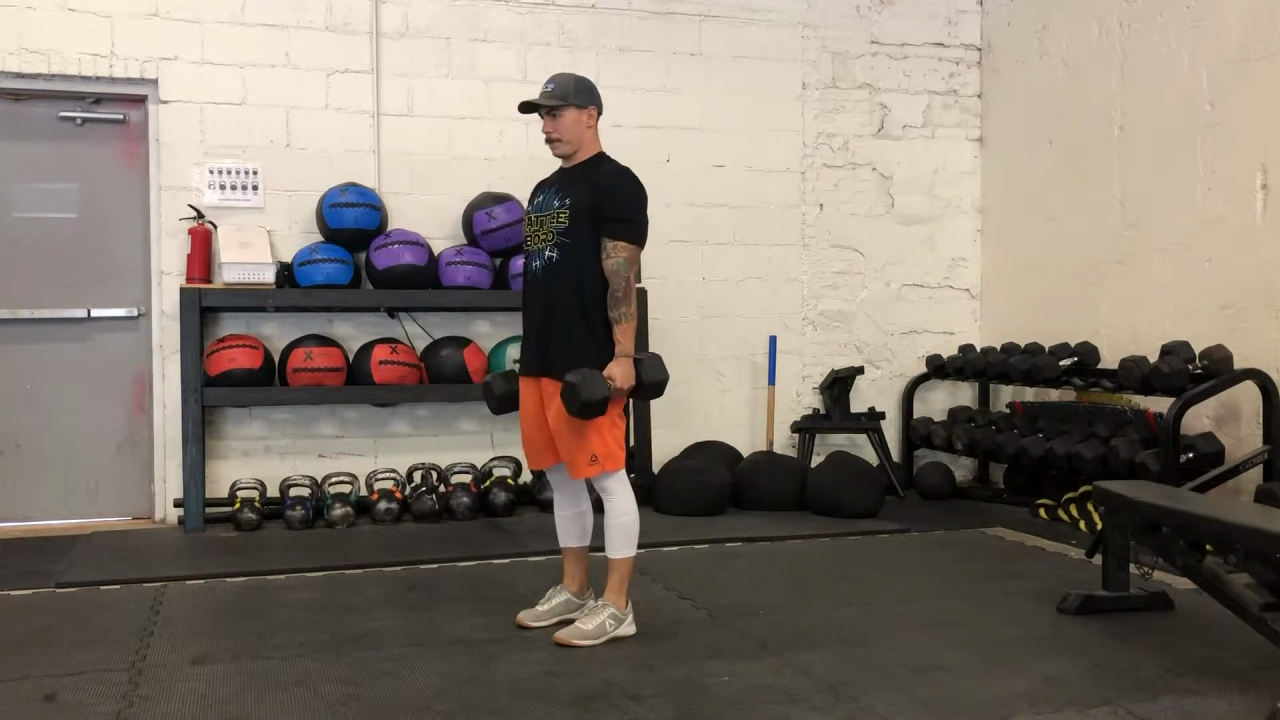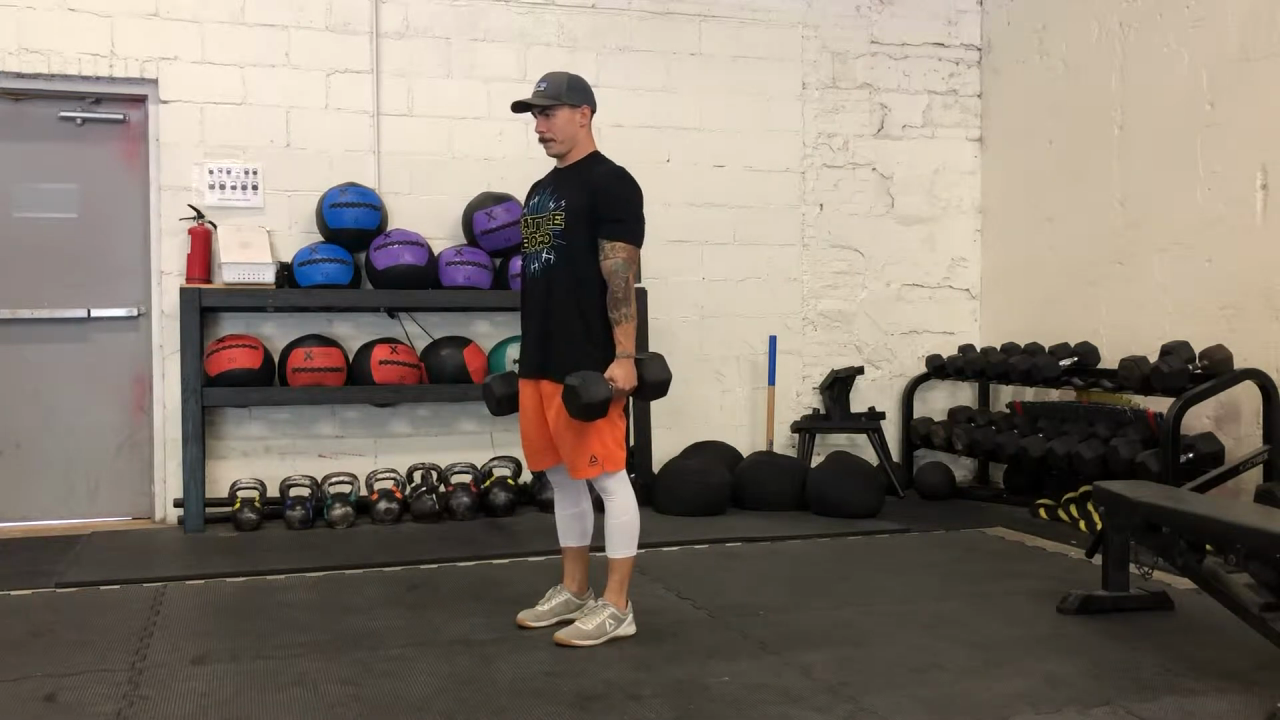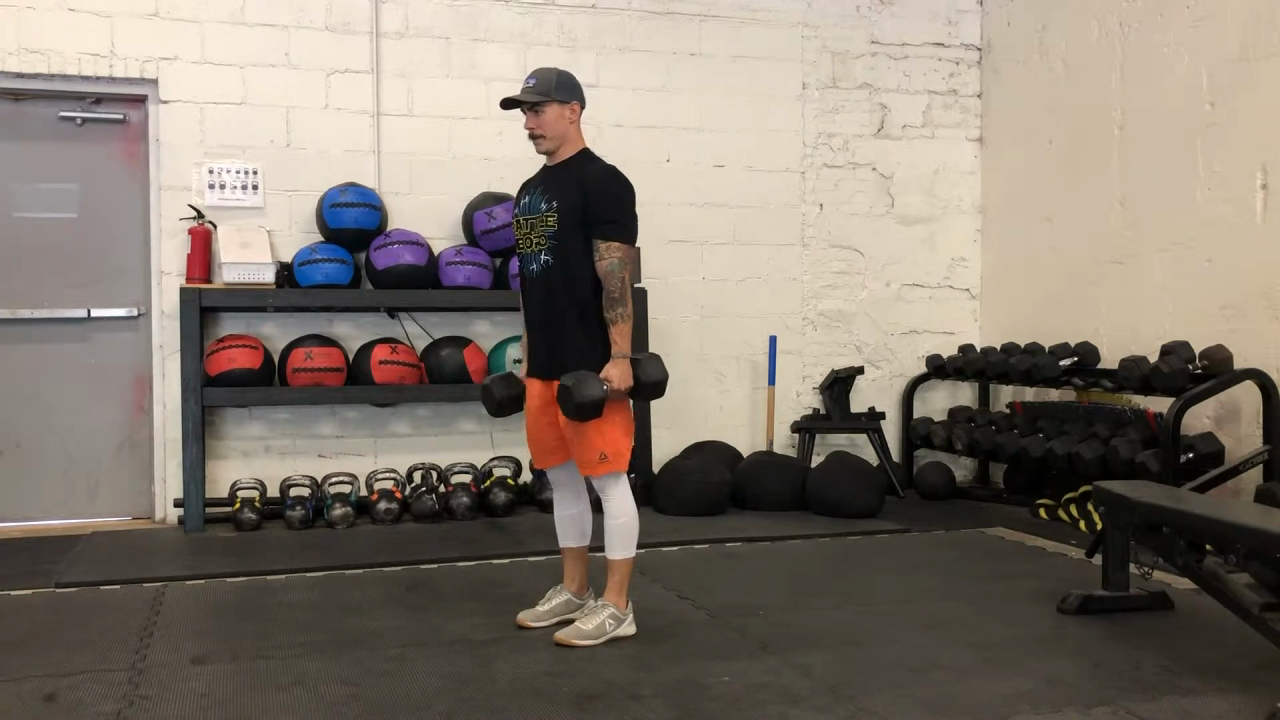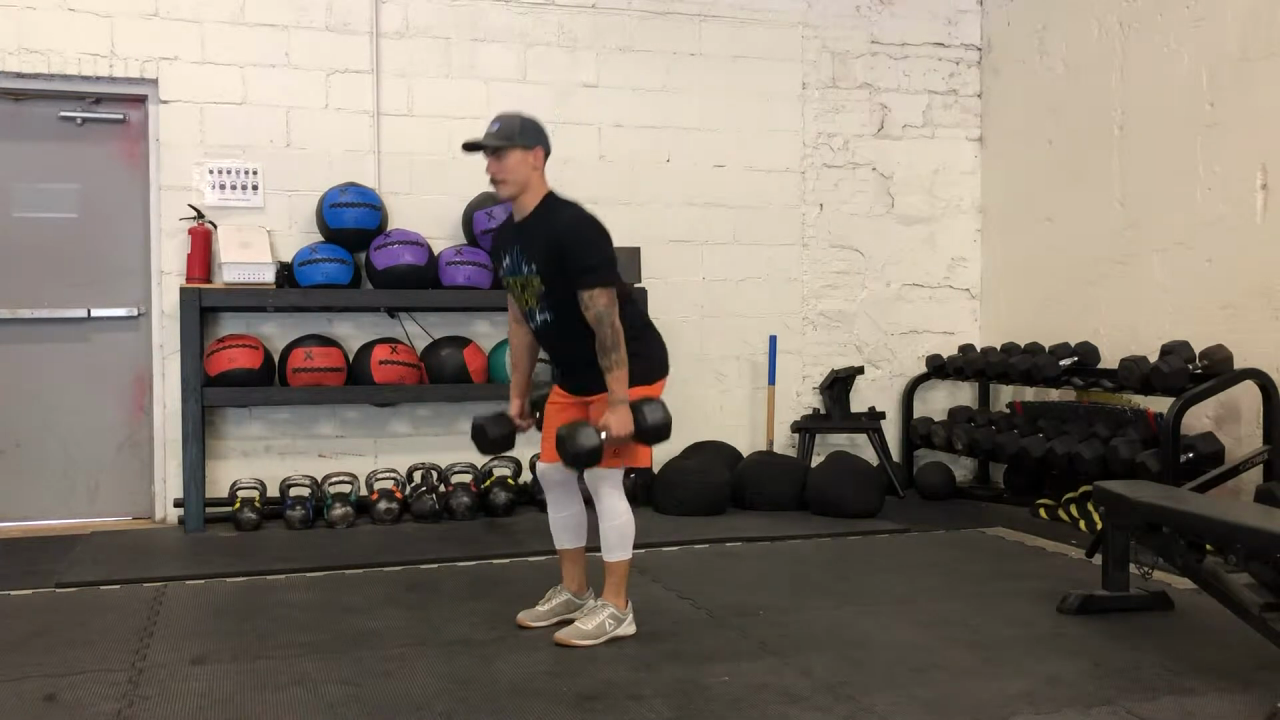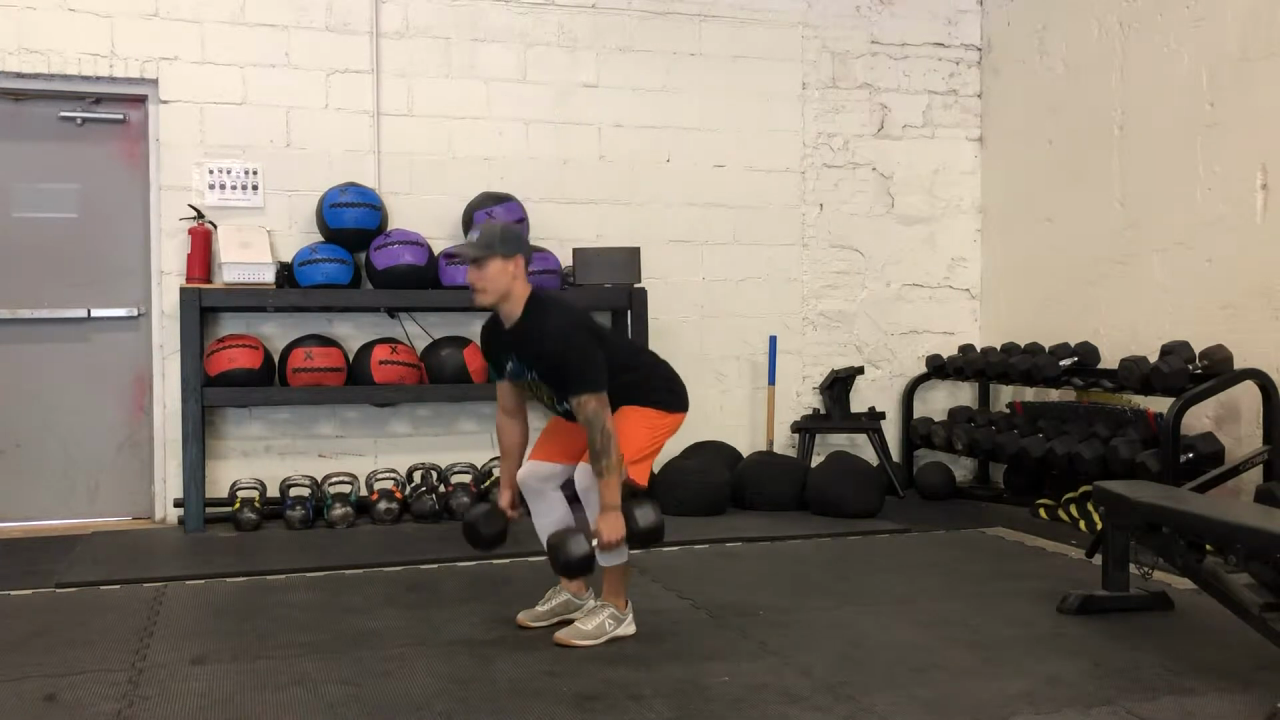
dt=0.4s
person 1, frame 1
left shoulder: (614, 184)
right shoulder: (546, 189)
left elbow: (621, 276)
left wrist: (623, 355)
right wrist: (529, 356)
left hip: (587, 364)
right hip: (541, 361)
left knee: (606, 477)
right knee: (561, 477)
left ankle: (615, 606)
right ankle: (573, 591)
person 1, frame 2
left shoulder: (609, 183)
right shoulder: (541, 190)
left elbow: (621, 277)
left wrist: (625, 357)
right wrist: (529, 358)
left hip: (588, 364)
right hip: (540, 362)
left knee: (607, 478)
right knee: (562, 477)
left ankle: (616, 607)
right ankle: (573, 591)
person 1, frame 3
left shoulder: (601, 182)
right shoulder: (531, 190)
left elbow: (616, 276)
left wrist: (619, 358)
right wrist: (528, 357)
left hip: (593, 366)
right hip: (549, 366)
left knee: (605, 478)
right knee: (562, 477)
left ankle: (616, 607)
right ankle: (573, 592)
person 1, frame 4
left shoulder: (571, 228)
right shoulder: (506, 237)
left elbow: (606, 320)
right elbow: (521, 320)
left wrist: (619, 403)
right wrist: (517, 394)
left hip: (631, 367)
right hip: (574, 373)
left knee: (602, 474)
right knee: (553, 472)
left ankle: (616, 608)
right ankle: (574, 591)
person 1, frame 5
left shoulder: (560, 328)
right shoulder: (496, 334)
left elbow: (599, 424)
right elbow: (511, 414)
left wrist: (610, 511)
right wrist: (507, 486)
left hip: (652, 400)
left knee: (592, 480)
right knee: (534, 477)
left ankle: (615, 608)
right ankle: (573, 591)
